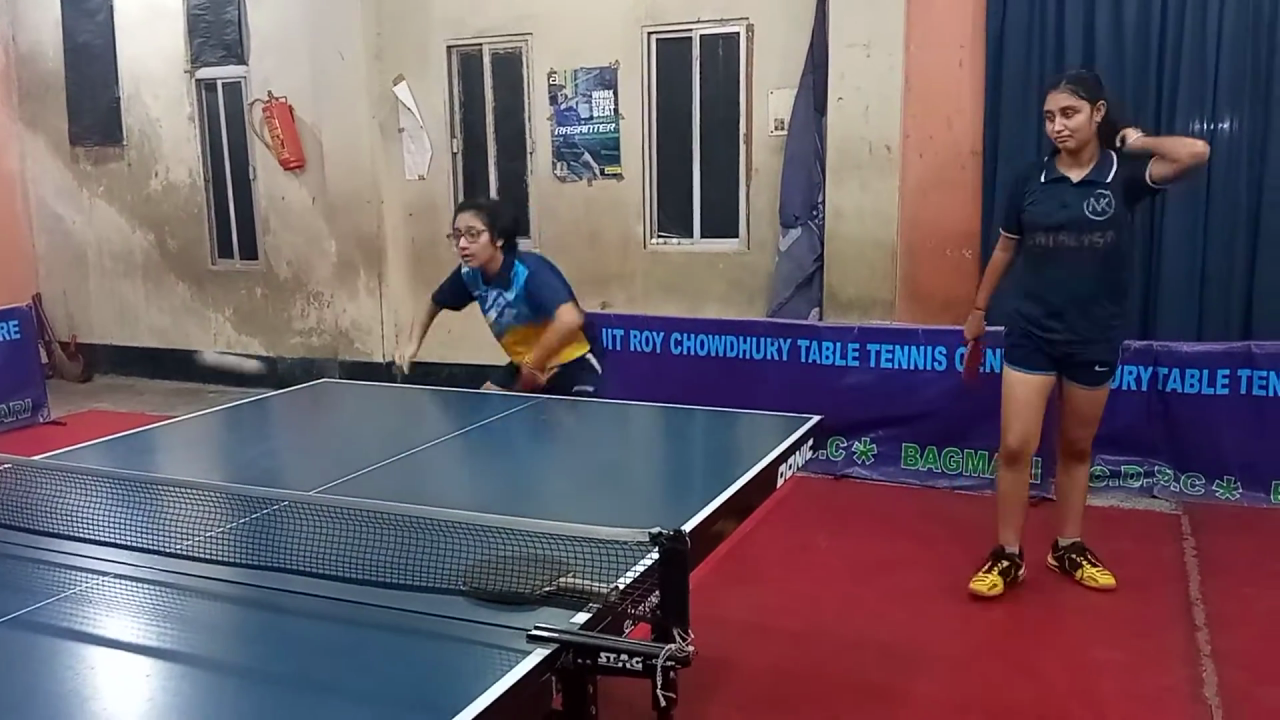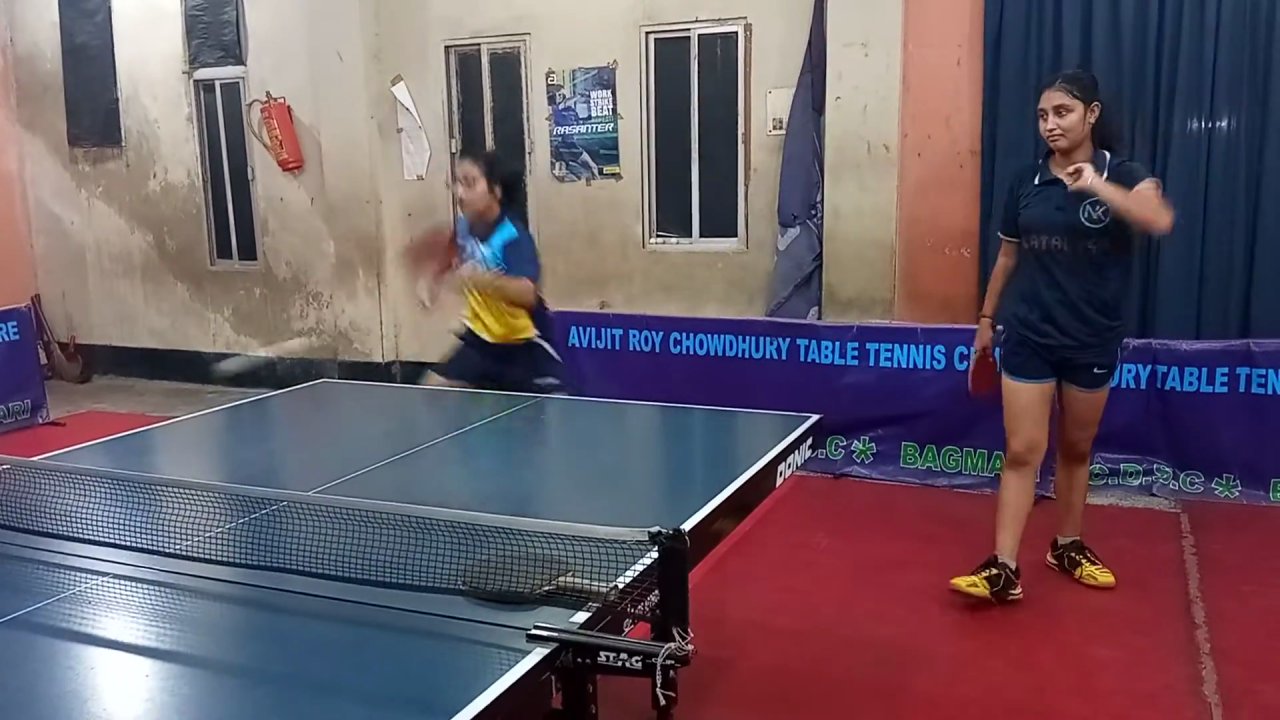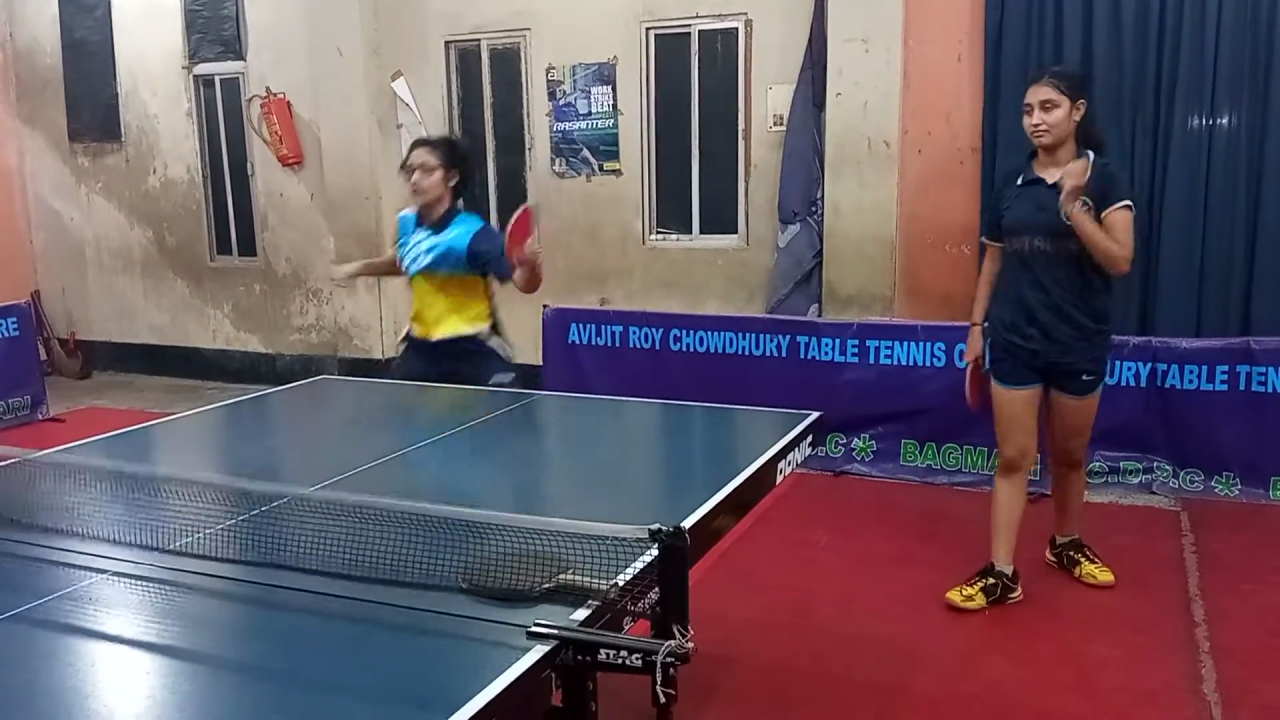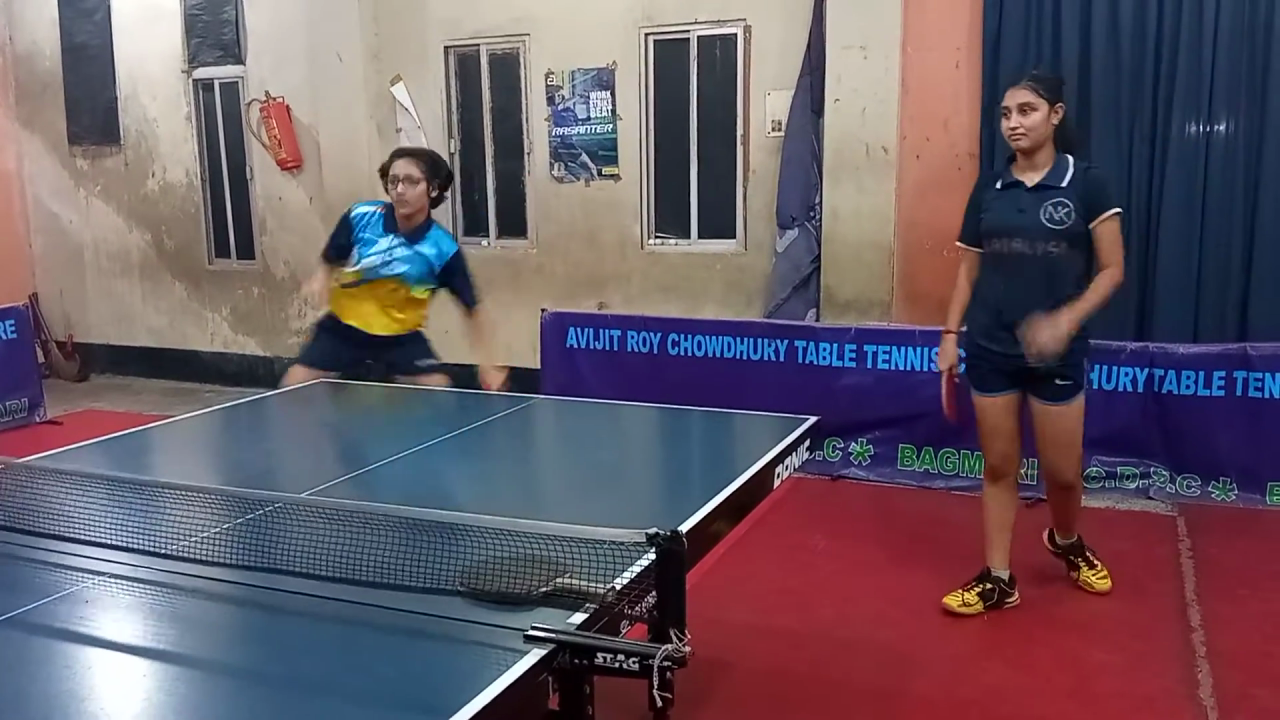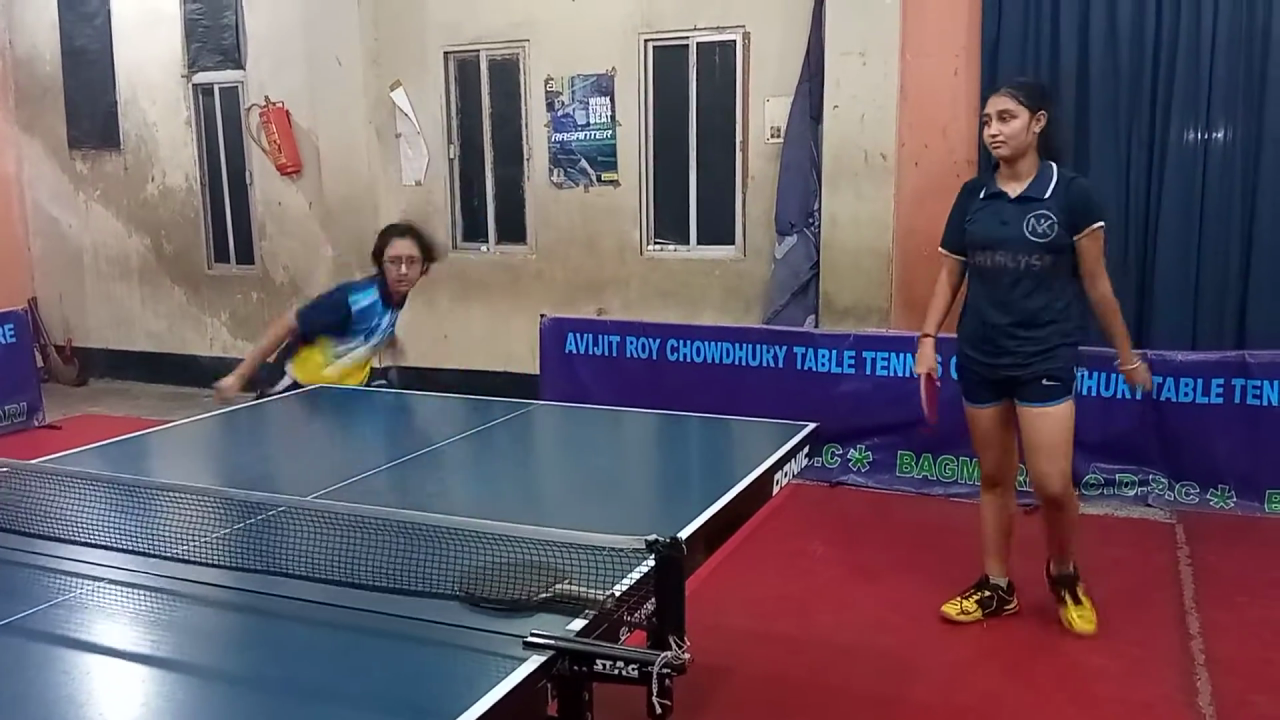
dt=0.2s
person 1, frame 1
left shoulder: (1126, 173)
right shoulder: (1030, 179)
left elbow: (1196, 151)
right elbow: (1005, 249)
left wrist: (1140, 142)
right wrist: (977, 309)
left hip: (1096, 337)
right hip: (1031, 332)
left knee: (1077, 447)
right knee: (1015, 447)
left ankle: (1068, 547)
right ankle: (1007, 554)
person 1, frame 2
left shoulder: (1117, 173)
right shoulder: (1025, 181)
left elbow: (1160, 222)
left wrist: (1098, 185)
right wrist: (987, 320)
left hip: (1093, 340)
right hip: (1028, 336)
left knee: (1076, 449)
right knee: (1021, 454)
left ankle: (1068, 545)
right ankle: (1002, 568)
person 1, frame 3
left shoulder: (1104, 177)
right shoulder: (1010, 184)
left elbow: (1119, 261)
left wrist: (1074, 204)
right wrist: (976, 327)
left hip: (1080, 344)
right hip: (1013, 341)
left knee: (1069, 455)
right knee: (1013, 459)
left ankle: (1066, 544)
right ankle: (1000, 574)
person 1, frame 4
left shoulder: (1086, 183)
right shoulder: (988, 189)
left elbow: (1112, 270)
left wrist: (1066, 321)
right wrist: (951, 335)
left hip: (1056, 352)
right hip: (990, 349)
left knee: (1062, 471)
right knee: (999, 467)
left ankle: (1067, 541)
right ankle: (998, 578)
person 1, frame 5
left shoulder: (1072, 193)
right shoulder: (972, 195)
left elbow: (1096, 281)
right elbow: (950, 274)
left wrist: (1126, 353)
right wrist: (928, 337)
left hip: (1045, 359)
right hip: (980, 359)
left knee: (1053, 486)
right knee: (994, 478)
left ankle: (1066, 575)
right ankle: (997, 585)
person 2, frame 1
left shoulder: (530, 272)
right shoulder: (469, 274)
left elbow: (570, 319)
right elbow: (435, 303)
left wrist: (534, 365)
right wrist: (413, 342)
left hip: (572, 363)
right hip: (523, 367)
person 2, frame 2
left shoulder: (513, 239)
right shoulder: (465, 223)
left elbow: (527, 294)
left wrist: (486, 279)
left hip: (524, 344)
right hip: (479, 340)
person 2, frame 3
left shoulder: (473, 233)
right shoulder: (406, 220)
left elbow: (525, 284)
left wrist: (530, 266)
right wrist: (359, 267)
left hip: (473, 346)
right hip: (423, 342)
person 2, frame 4
left shoulder: (443, 249)
right shoulder: (360, 217)
left elbow: (473, 307)
right elbow: (328, 263)
left wrist: (486, 363)
right wrist: (319, 280)
left hip: (403, 336)
right hip: (344, 327)
person 2, frame 5
left shoulder: (395, 298)
right shoulder: (353, 299)
right elbow: (286, 327)
right wrist: (238, 376)
left hip: (349, 386)
right hip: (303, 384)
